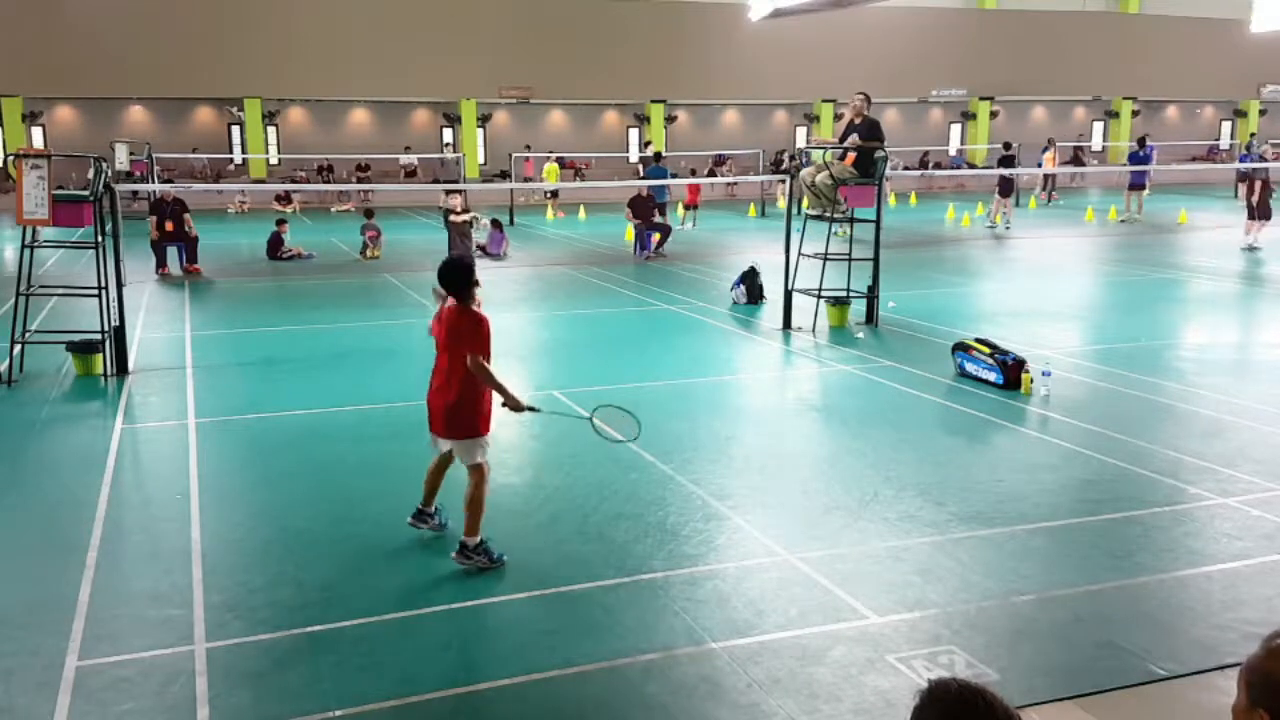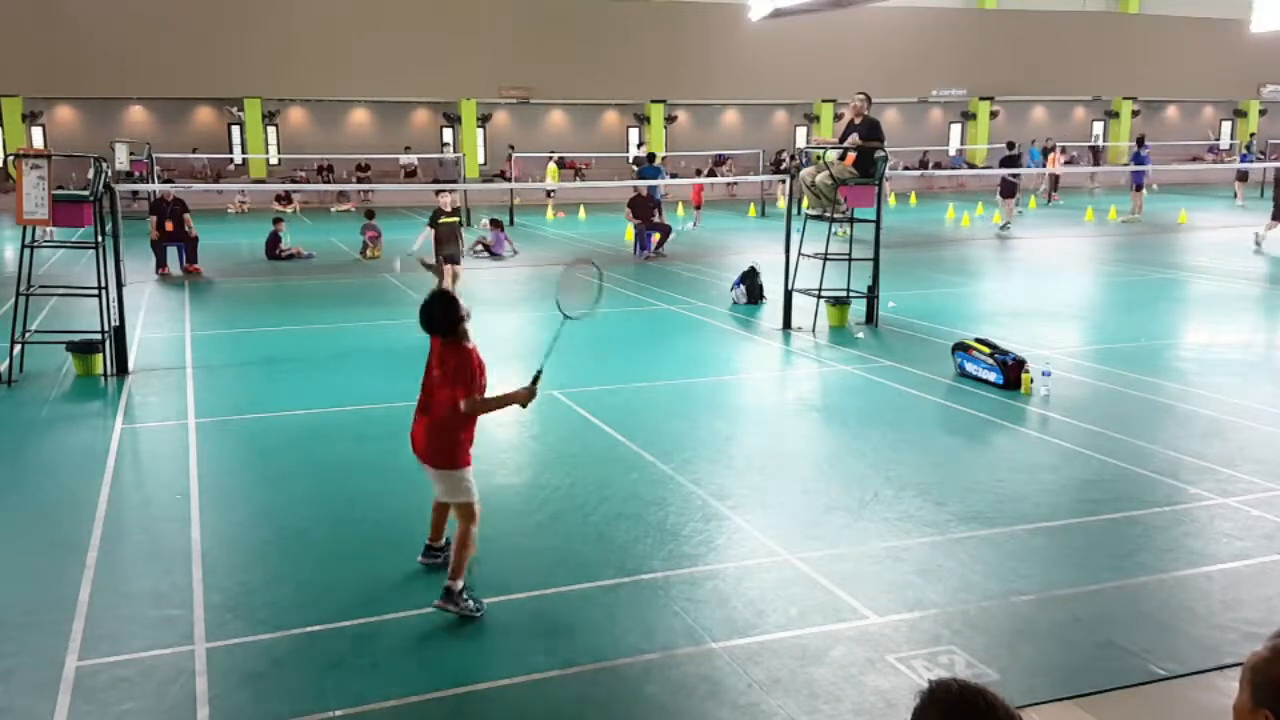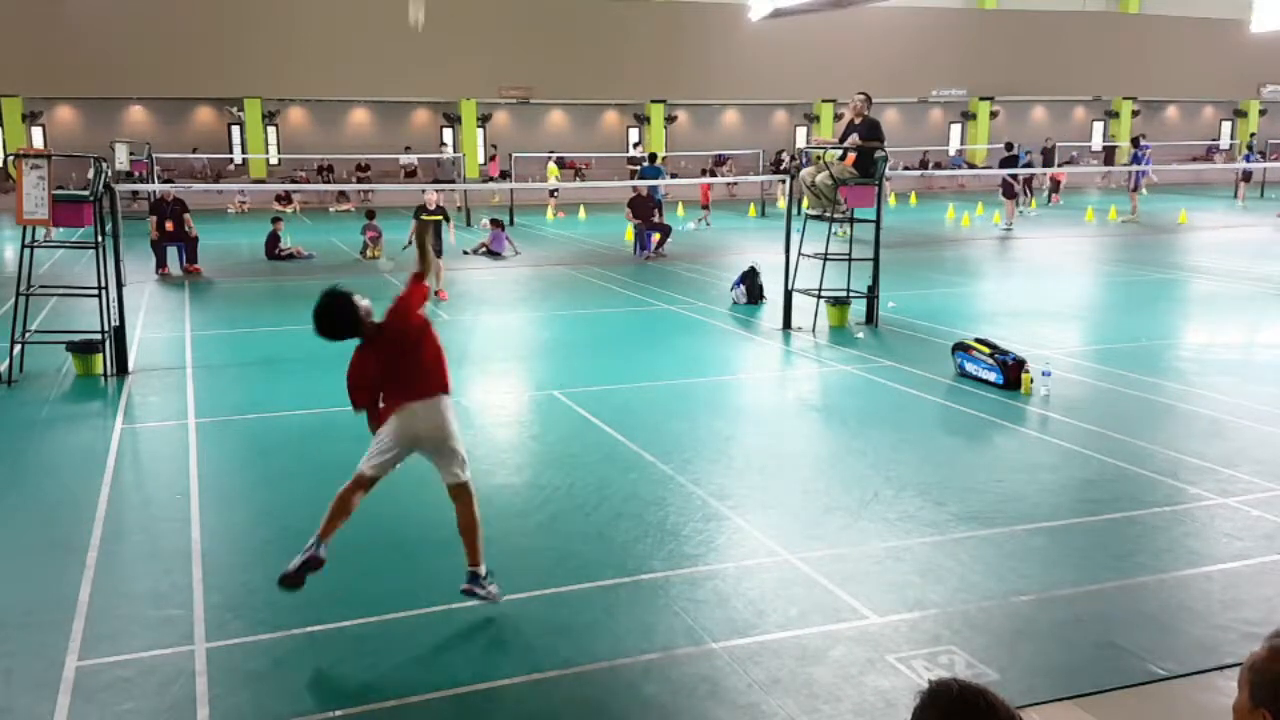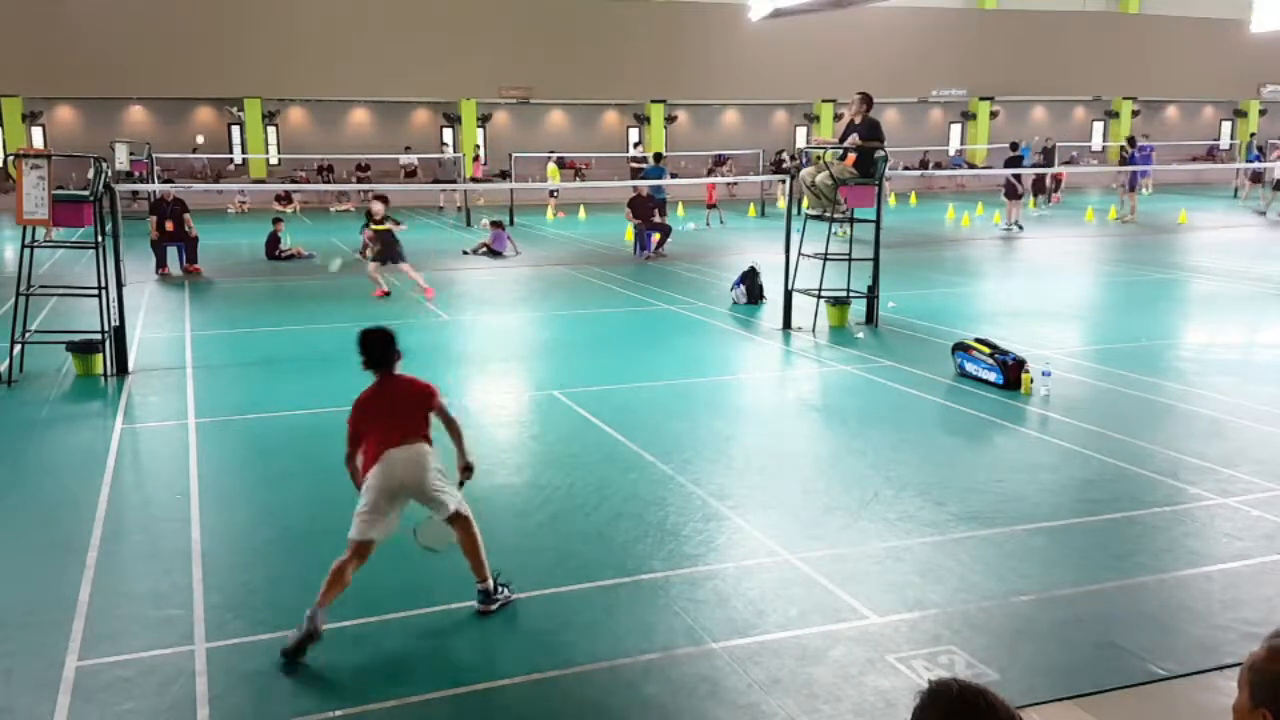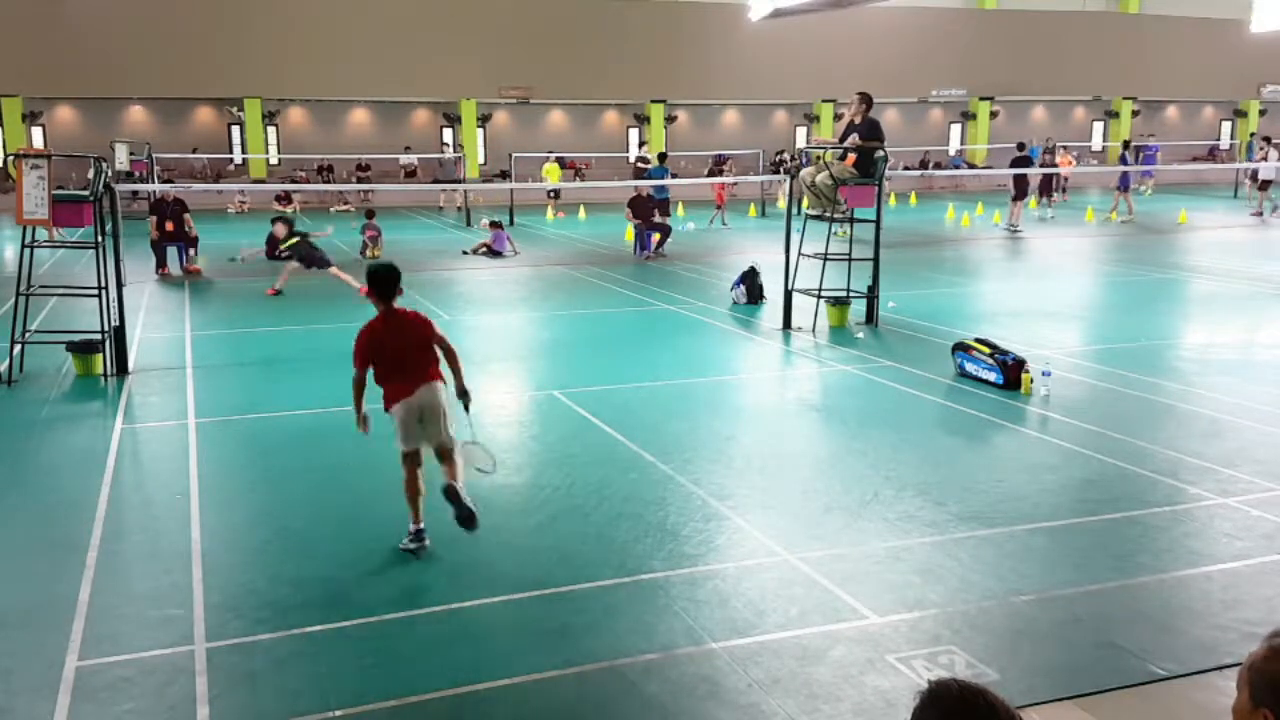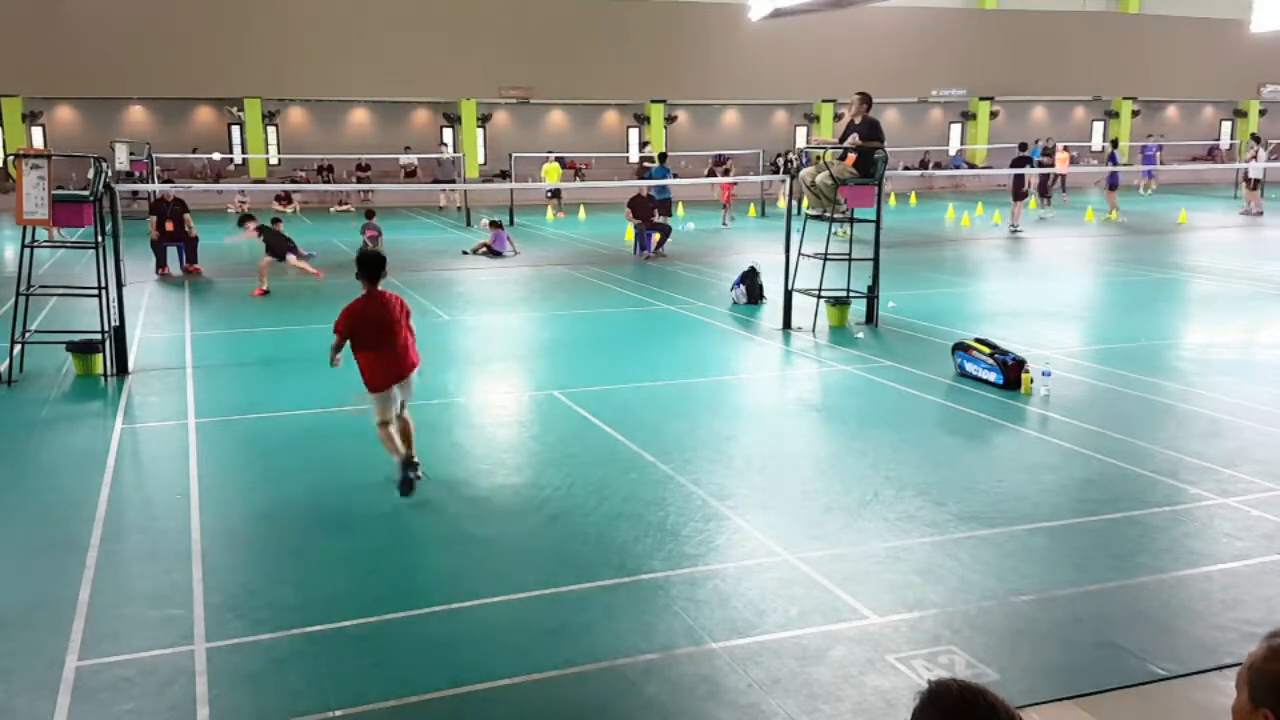
dt=0.4s
person 1, frame 1
left shoulder: (445, 313)
right shoulder: (477, 322)
right elbow: (476, 367)
left wrist: (445, 298)
right wrist: (507, 396)
left hip: (438, 403)
right hip: (465, 410)
left knee: (444, 458)
right knee: (479, 474)
left ankle: (425, 511)
right ankle: (471, 544)
person 1, frame 2
left shoulder: (442, 335)
right shoulder: (465, 358)
right elbow: (468, 407)
right wrist: (515, 396)
left hip: (425, 437)
right hip: (445, 445)
left knee: (448, 493)
right knee: (466, 511)
left ankle: (434, 546)
right ankle: (453, 590)
person 1, frame 3
left shoulder: (357, 367)
right shoulder: (402, 318)
left elbow: (371, 416)
right elbow: (424, 270)
left wrist: (380, 438)
right wrist: (421, 237)
left hip: (400, 420)
right hip: (437, 413)
left knee: (359, 484)
right knee: (462, 495)
left ankle: (316, 549)
right ankle: (477, 575)
person 1, frame 4
left shoulder: (362, 403)
right shoulder: (421, 389)
left elbow: (351, 457)
right elbow: (451, 424)
left wrist: (361, 485)
right wrist: (465, 460)
left hip: (381, 472)
right hip: (418, 462)
left knee: (354, 556)
right knee: (463, 520)
left ankle: (313, 622)
right ankle: (488, 592)
person 1, frame 5
left shoulder: (367, 334)
right shoulder: (418, 320)
left elbow: (359, 377)
right elbow: (449, 351)
left wrist: (359, 412)
right wrist: (461, 387)
left hip: (401, 401)
right hip: (432, 390)
left knee: (411, 463)
right knee: (447, 456)
left ankle: (416, 529)
right ankle: (454, 489)
person 1, frame 6
left shoulder: (354, 310)
right shoulder: (397, 301)
left elbow: (338, 346)
left wrist: (333, 357)
left hip: (380, 375)
right hip: (407, 366)
left knee: (384, 425)
right knee: (400, 413)
left ankle: (402, 459)
right ankle: (412, 462)
